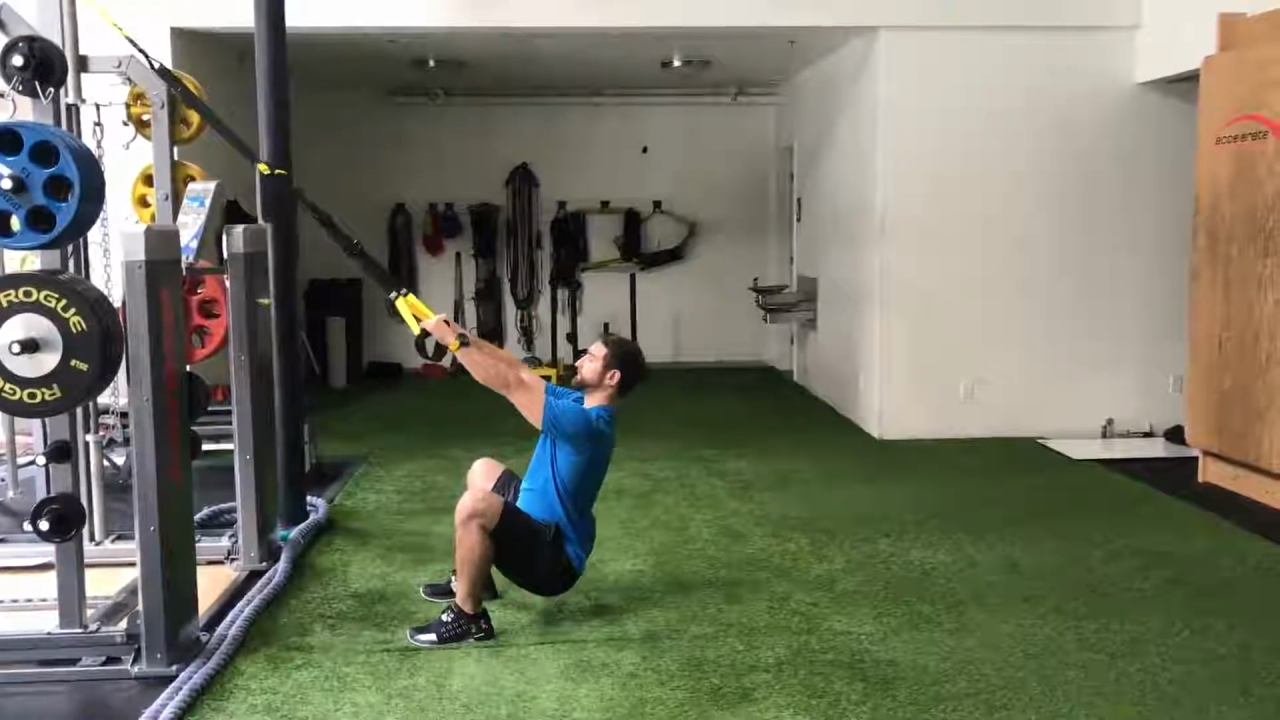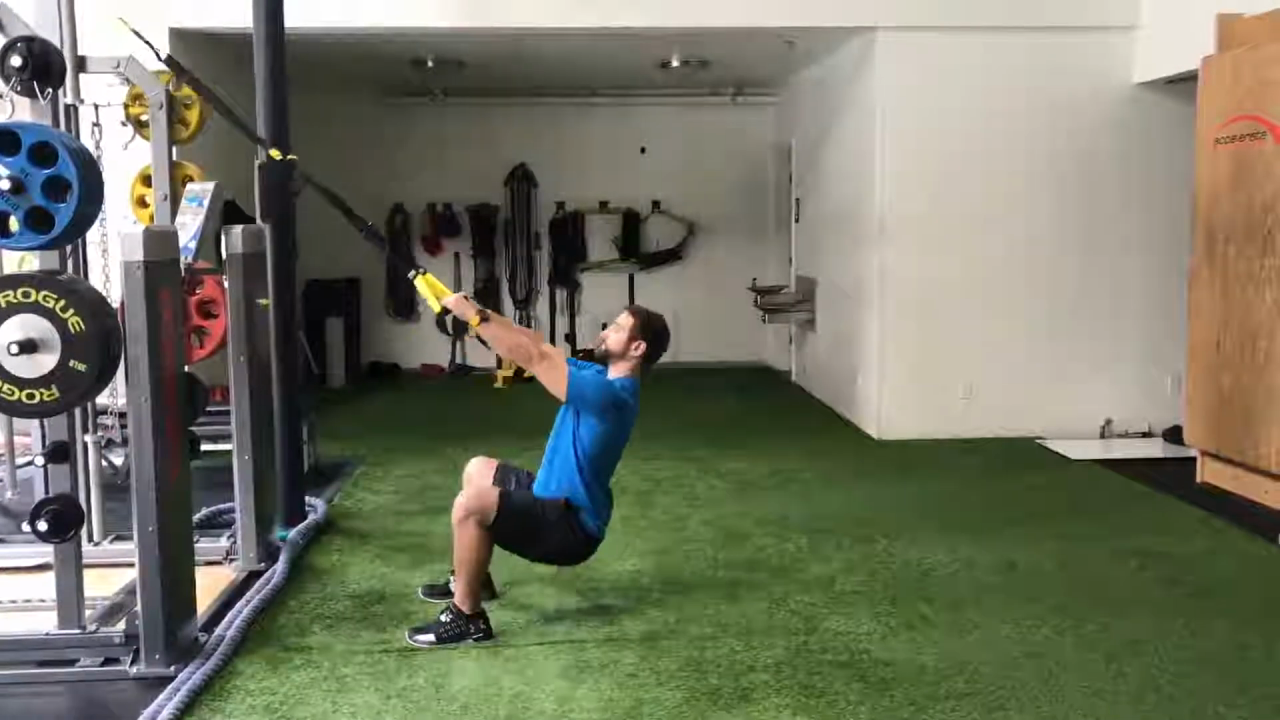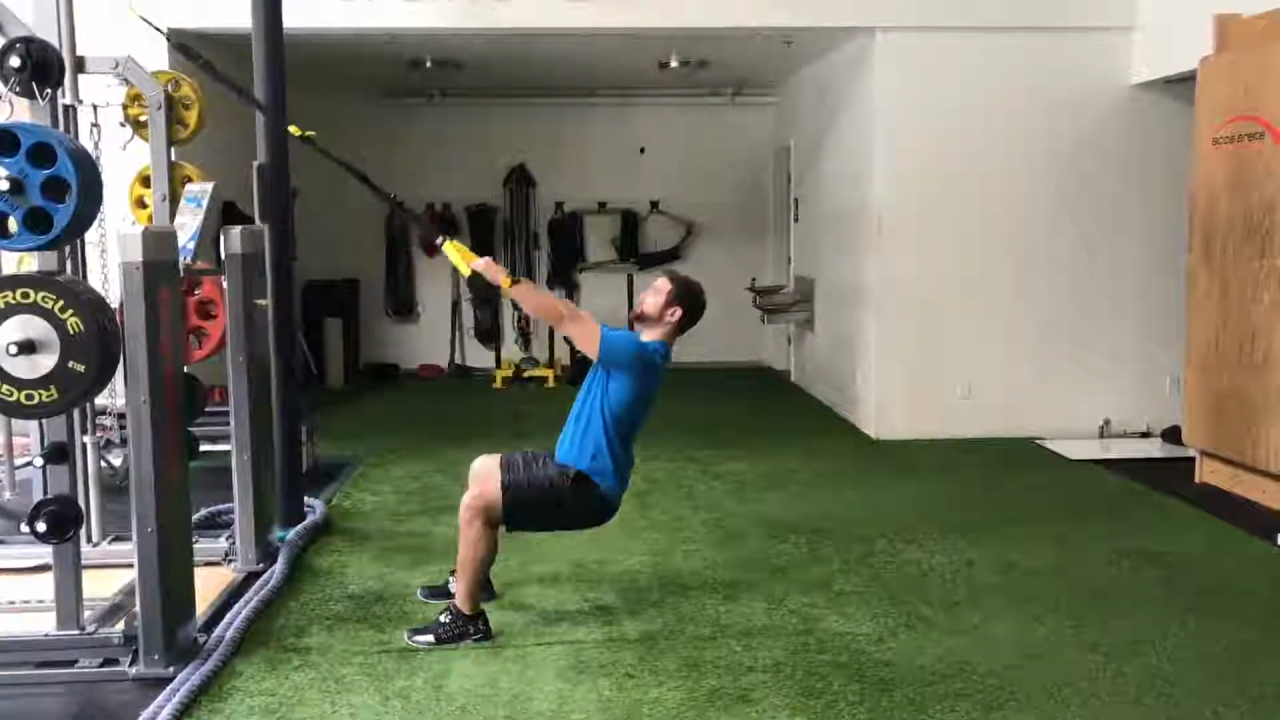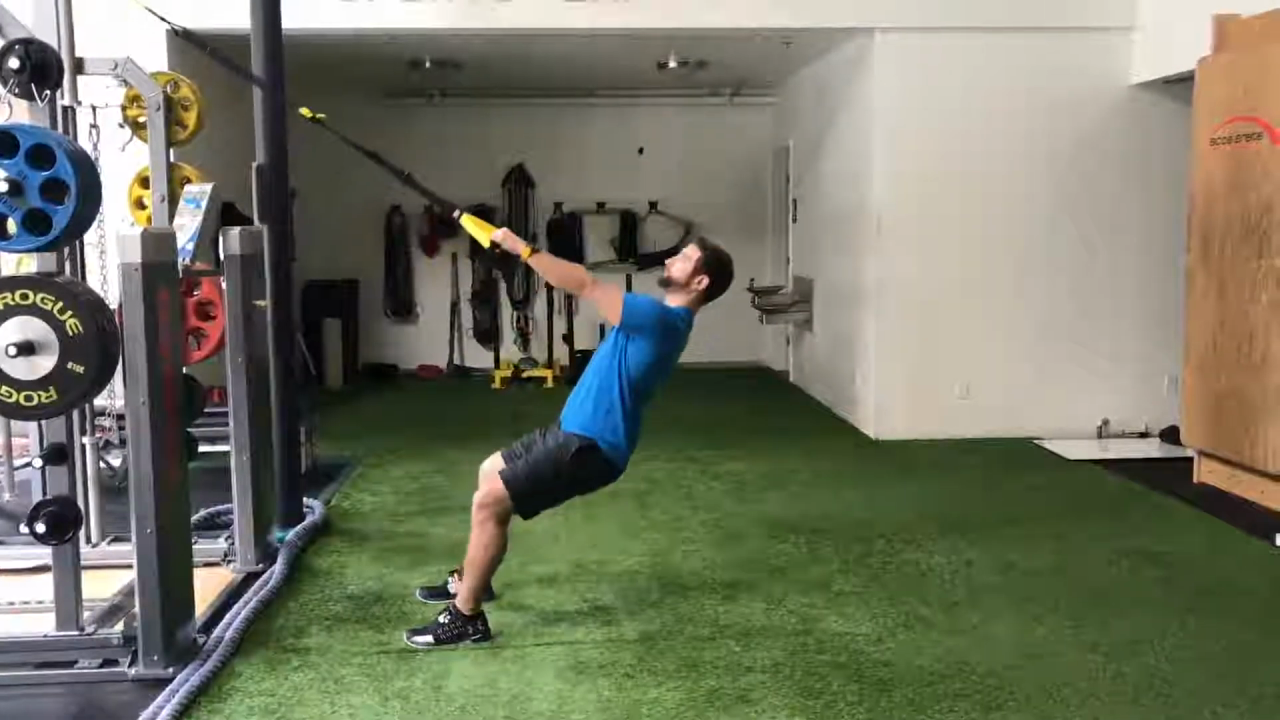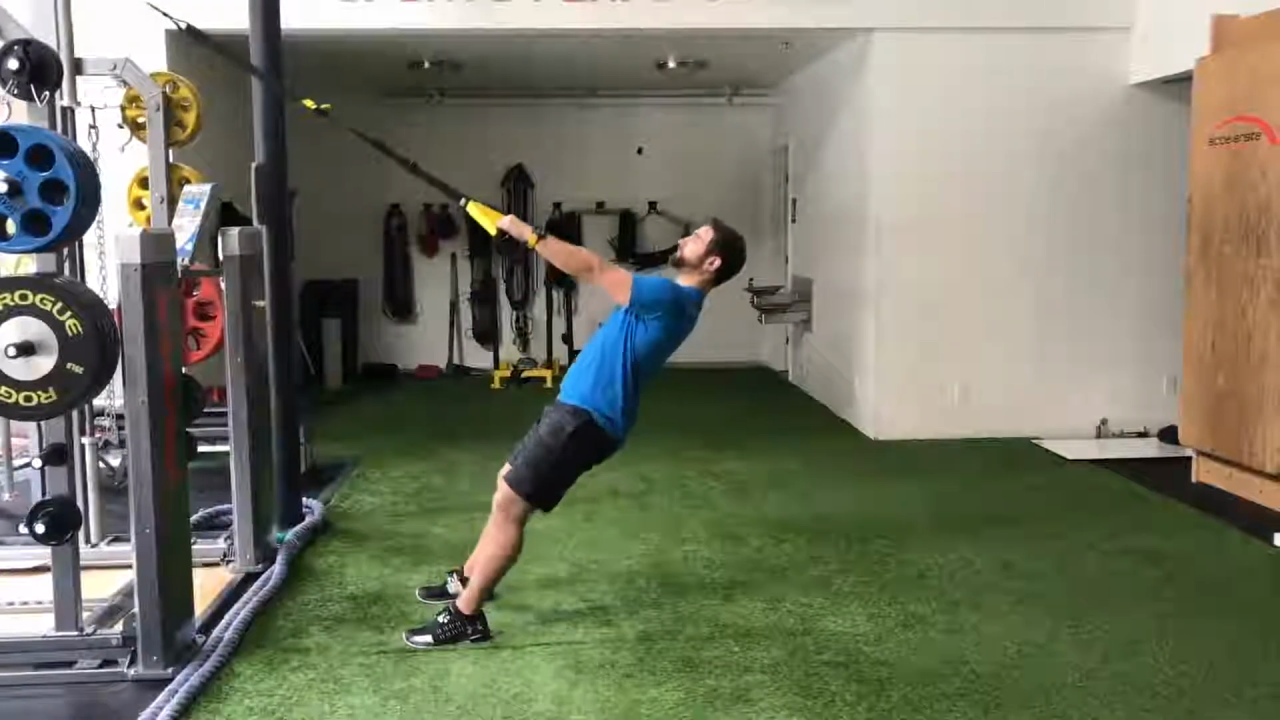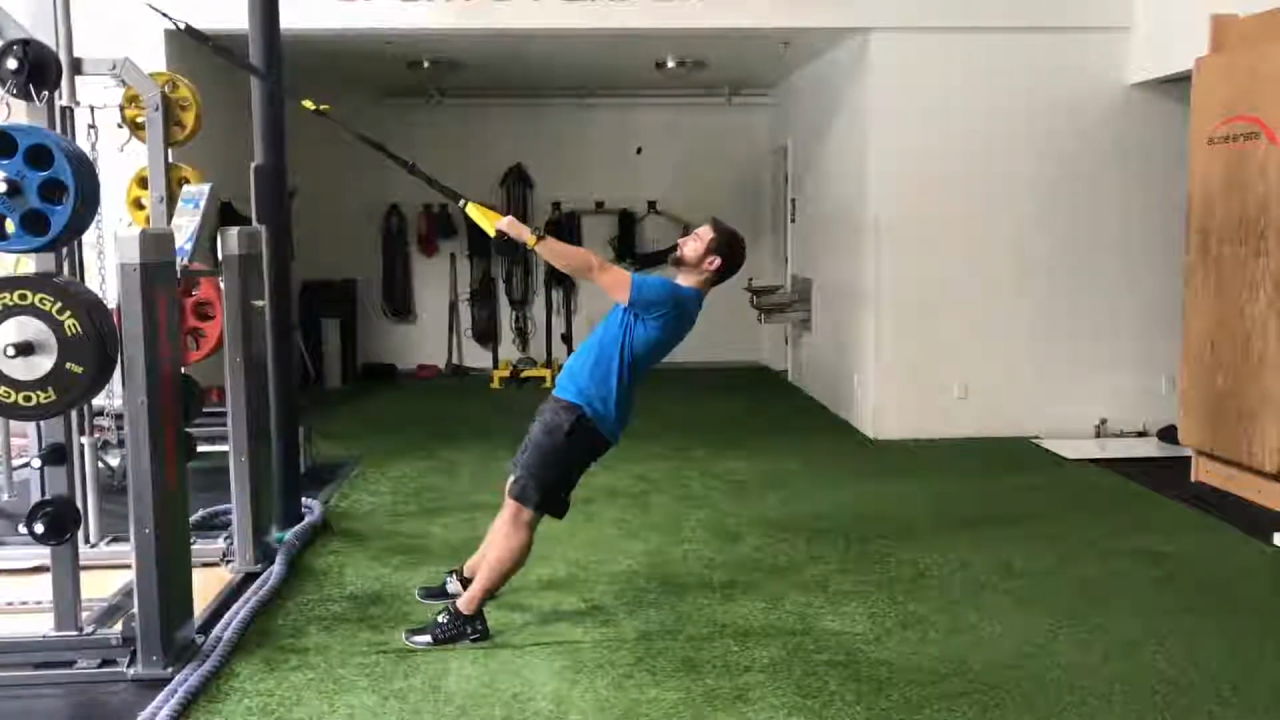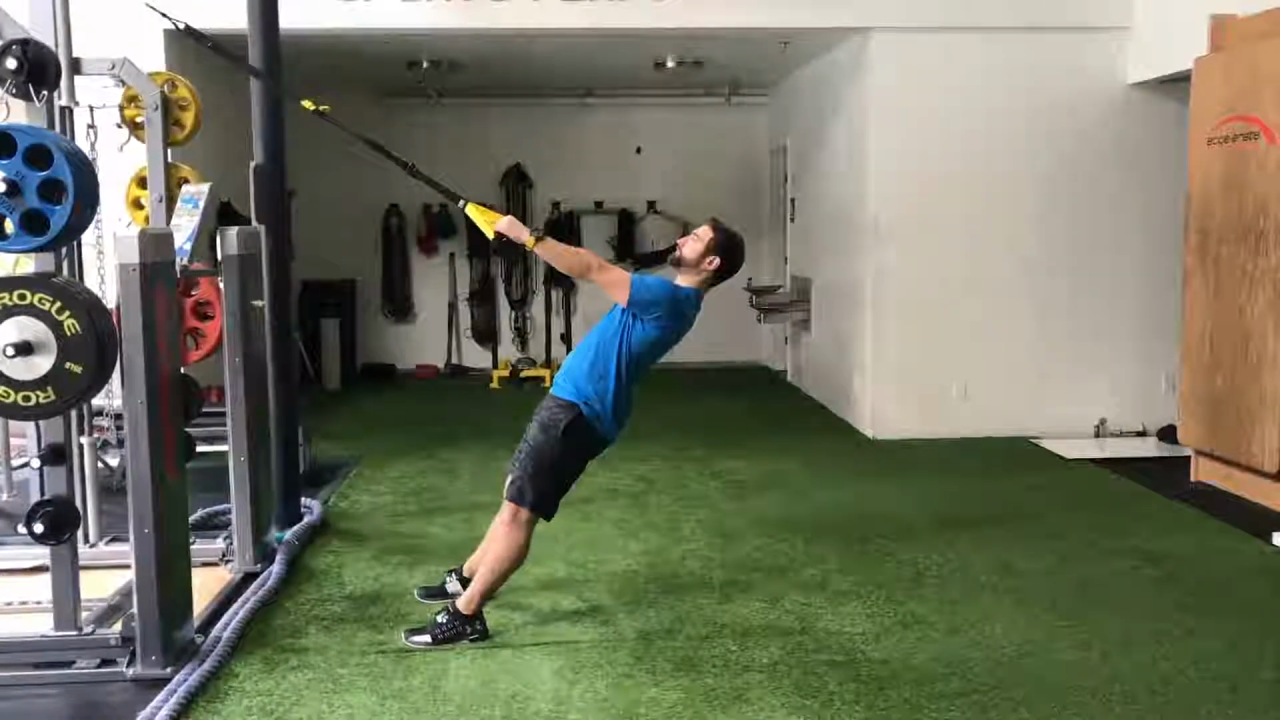
dt=0.2s
person 1, frame 1
left shoulder: (588, 423)
right shoulder: (581, 404)
left elbow: (512, 385)
right elbow: (520, 371)
left wrist: (454, 341)
right wrist: (461, 335)
left hip: (555, 557)
right hip: (546, 525)
left knee: (473, 508)
right knee: (483, 472)
left ankle: (469, 617)
right ankle: (474, 579)
person 1, frame 2
left shoulder: (611, 394)
right shoulder: (604, 378)
left elbow: (534, 358)
right elbow: (539, 348)
left wrist: (474, 316)
right wrist: (478, 313)
left hip: (570, 525)
right hip: (559, 498)
left knee: (469, 506)
right knee: (478, 471)
left ankle: (467, 617)
right ankle: (472, 580)
person 1, frame 3
left shoulder: (641, 355)
right shoulder: (636, 347)
left elbow: (565, 318)
right elbow: (568, 318)
left wrist: (503, 279)
right wrist: (504, 278)
left hip: (585, 486)
right hip: (574, 466)
left knee: (476, 503)
right knee: (482, 471)
left ankle: (466, 618)
right ankle: (471, 580)
person 1, frame 4
left shoulder: (663, 319)
right shoulder: (661, 316)
left elbow: (586, 286)
right elbow: (590, 288)
left wrist: (522, 248)
right wrist: (524, 251)
left hip: (589, 443)
right hip: (578, 429)
left knee: (488, 501)
right knee: (491, 472)
left ankle: (465, 617)
right ankle: (470, 578)
person 1, frame 5
left shoulder: (673, 299)
right shoulder: (671, 297)
left elbow: (594, 269)
right elbow: (600, 272)
left wrist: (529, 235)
right wrist: (532, 238)
left hip: (586, 417)
right hip: (577, 407)
left knee: (510, 504)
right knee: (510, 485)
left ankle: (466, 616)
right ankle: (467, 577)
person 1, frame 6
left shoulder: (672, 298)
right shoulder: (670, 297)
left elbow: (593, 269)
right elbow: (601, 273)
left wrist: (527, 235)
right wrist: (532, 239)
left hip: (580, 413)
right hip: (572, 404)
left knee: (520, 513)
right knee: (516, 495)
left ankle: (466, 616)
right ankle: (466, 577)
person 1, frame 7
left shoulder: (671, 298)
right shoulder: (669, 296)
left elbow: (592, 268)
right elbow: (599, 273)
left wrist: (527, 236)
right wrist: (529, 239)
left hip: (576, 411)
right hip: (570, 402)
left knee: (518, 512)
right knee: (515, 497)
left ankle: (464, 616)
right ankle: (466, 578)
